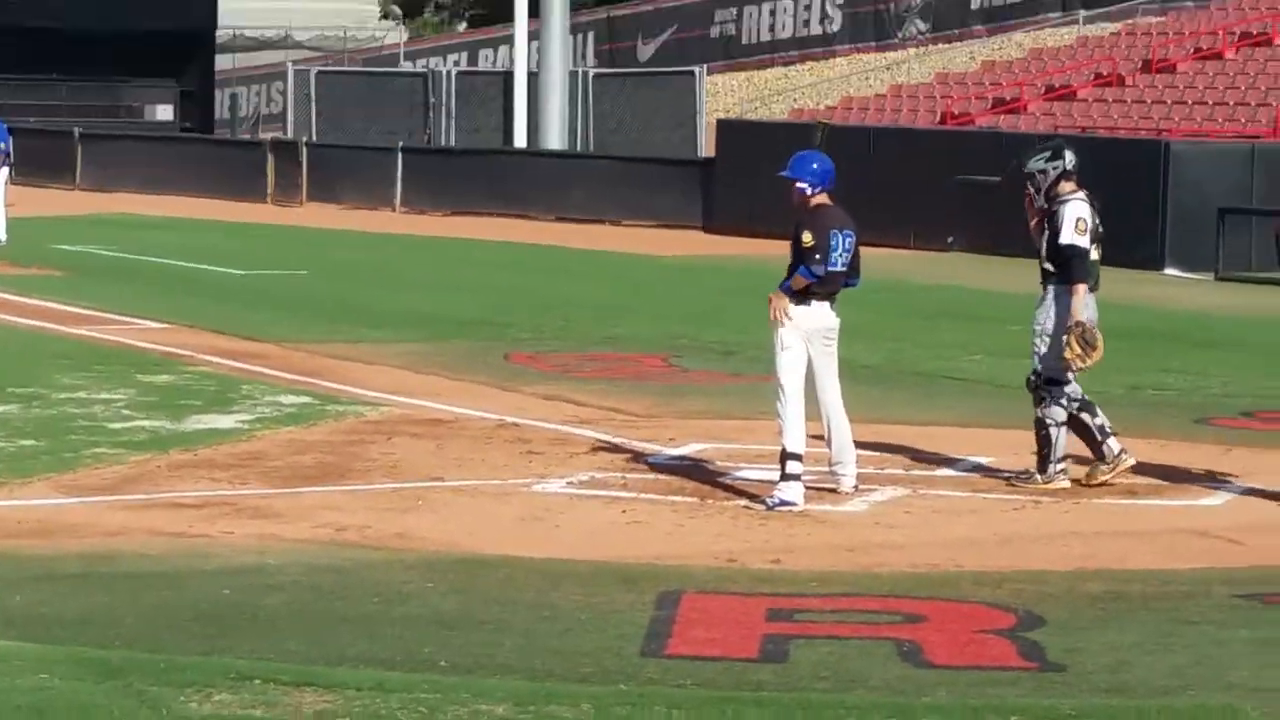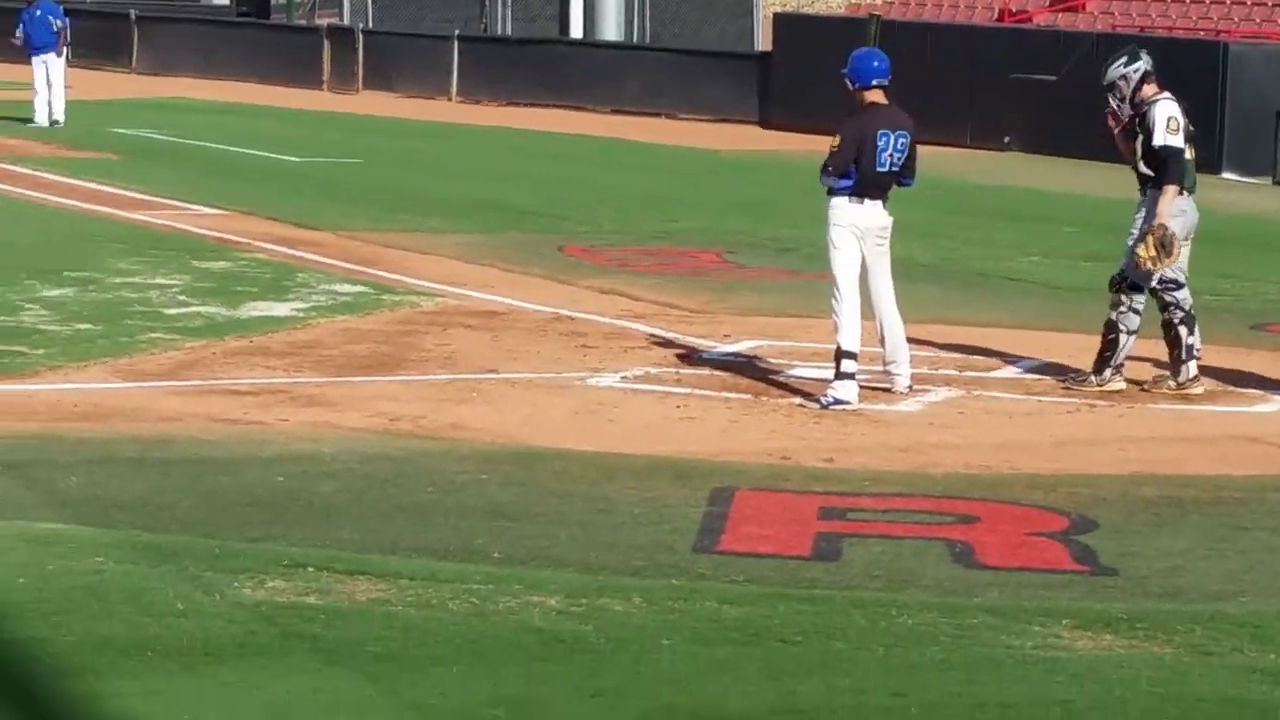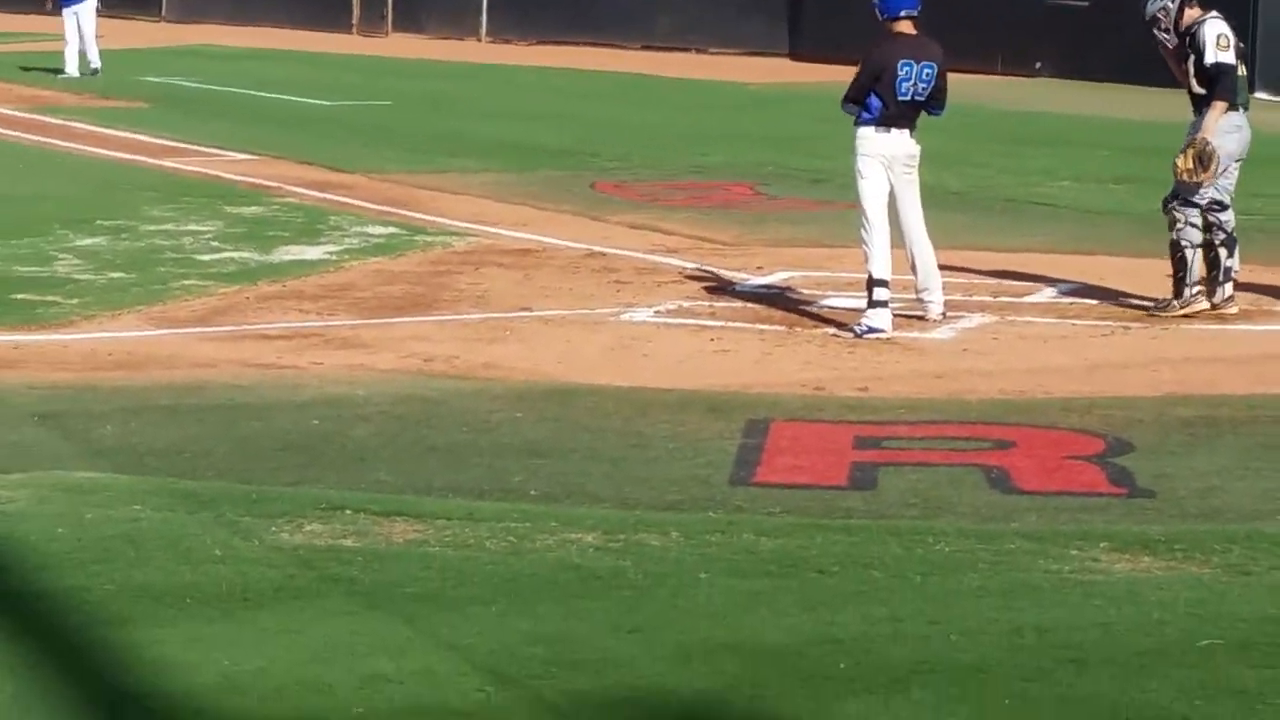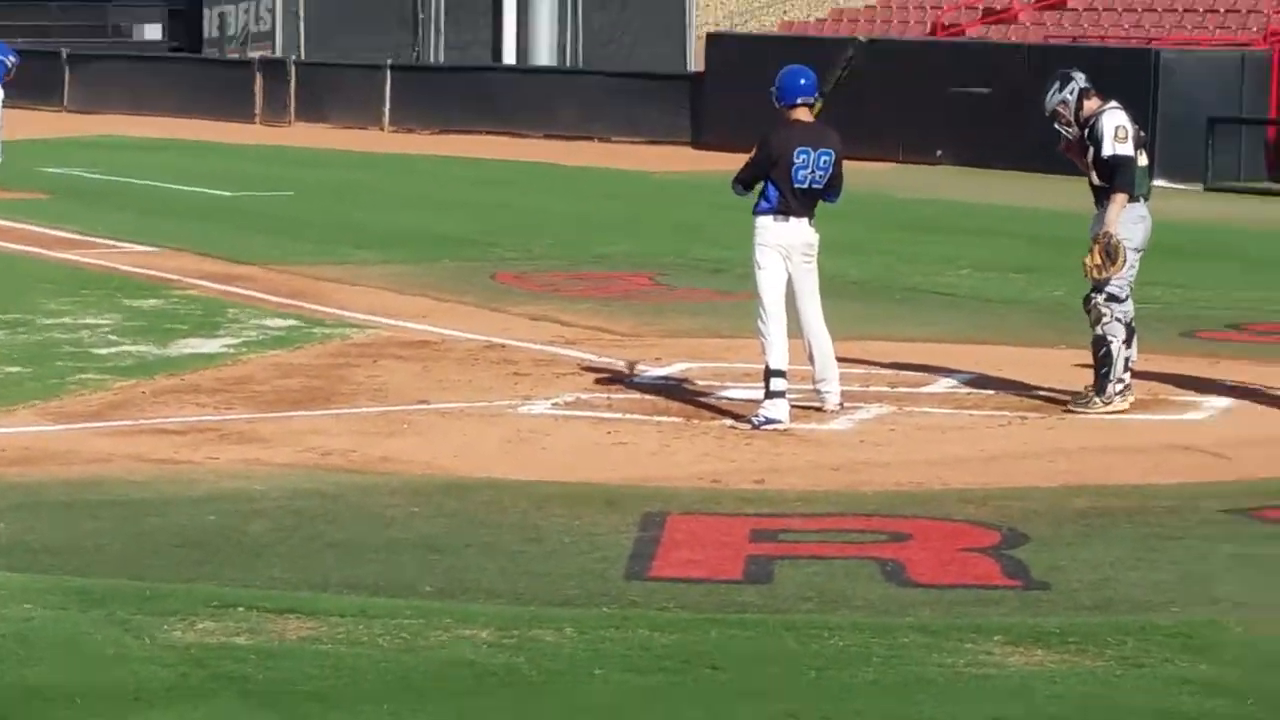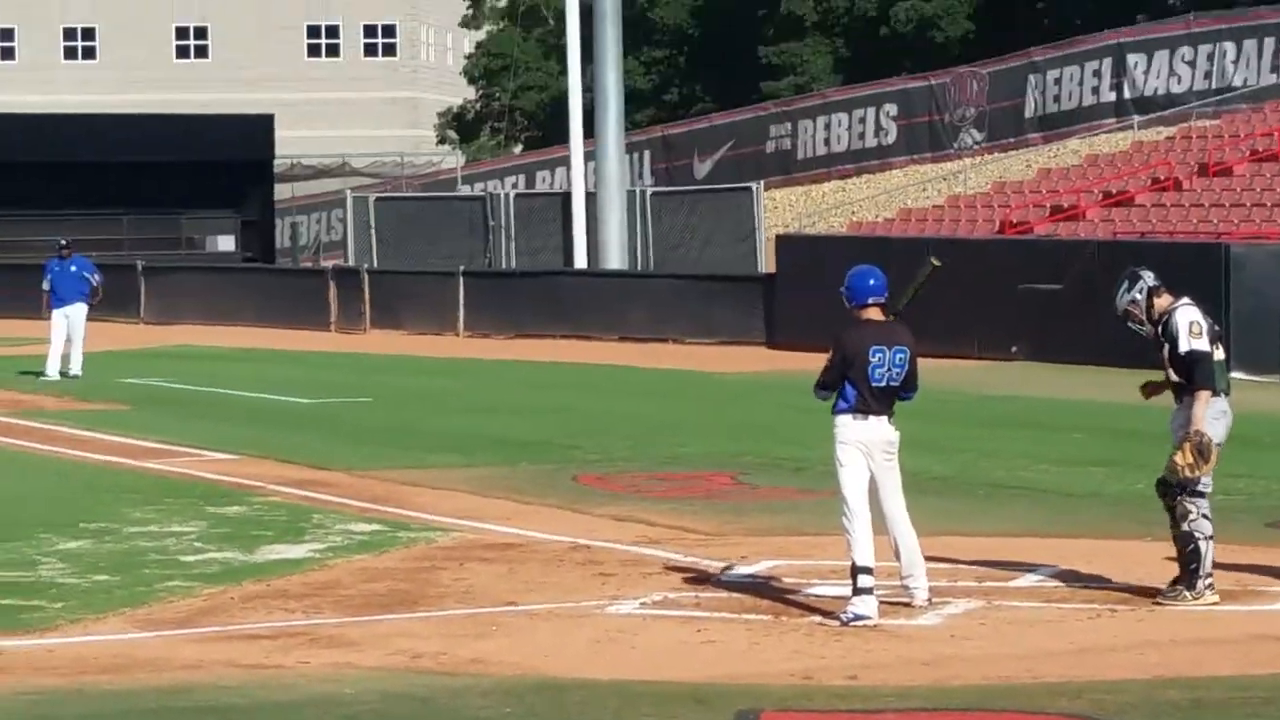
dt=0.3s
person 1, frame 1
left shoulder: (811, 218)
right shoulder: (845, 222)
left elbow: (814, 265)
right elbow: (852, 278)
left wrist: (782, 292)
left hip: (799, 312)
right hip: (828, 313)
left knee: (791, 396)
right knee: (830, 393)
left ankle: (791, 486)
right ankle: (846, 474)
person 1, frame 2
left shoulder: (858, 121)
right shoulder: (904, 122)
left elbow: (831, 175)
right elbow: (906, 178)
left wrist: (839, 169)
left hip: (848, 211)
right hip: (879, 213)
left knee: (846, 294)
right knee: (882, 291)
left ankle: (846, 384)
right ankle: (900, 374)
person 1, frame 3
left shoulder: (882, 51)
right shoulder: (934, 53)
left elbow: (850, 104)
right elbow: (936, 108)
left hip: (874, 141)
right hip: (907, 142)
left knee: (876, 225)
right knee: (913, 221)
left ankle: (879, 314)
right ankle: (933, 301)
person 1, frame 4
left shoulder: (776, 137)
right shoulder: (831, 139)
left elbow: (741, 185)
right elbow: (832, 194)
left hip: (772, 229)
right hip: (806, 230)
left knee: (772, 313)
right knee: (811, 309)
left ankle: (777, 404)
right ankle: (830, 391)
person 1, frame 5
left shoulder: (850, 337)
right shoulder: (904, 337)
left elbow: (823, 390)
right elbow: (909, 392)
left hip: (853, 428)
right hip: (886, 428)
left knee: (856, 511)
right knee: (895, 506)
left ankle: (864, 600)
right ankle: (918, 587)
person 2, frame 1
left shoulder: (1072, 208)
right shoulder: (1067, 207)
left elbow: (1078, 263)
right elbow: (1053, 253)
left wrist: (1076, 312)
right wrist: (1036, 222)
left hip: (1065, 301)
right hip: (1066, 301)
left knee: (1048, 384)
right knee: (1061, 384)
left ankle: (1051, 470)
right ankle: (1111, 453)
person 2, frame 2
left shoulder: (1162, 109)
right shoulder: (1151, 112)
left elbow: (1175, 165)
right elbow: (1143, 161)
left wrist: (1161, 214)
right wrist: (1121, 132)
left hip: (1165, 207)
right hip: (1177, 209)
left knee: (1131, 285)
right knee: (1172, 289)
left ankle: (1107, 371)
right ankle: (1186, 374)
person 2, frame 3
left shoulder: (1212, 30)
right shoulder: (1195, 35)
left elbow: (1225, 85)
left wrist: (1205, 130)
right wrist: (1173, 58)
left hip: (1221, 128)
right hip: (1228, 130)
left knee: (1183, 202)
right knee: (1217, 209)
left ankle: (1188, 292)
right ankle: (1222, 293)
person 2, frame 4
left shoulder: (1110, 119)
right shoulder: (1099, 123)
left elbow: (1124, 173)
left wrist: (1110, 224)
right wrist: (1079, 156)
left hip: (1123, 217)
right hip: (1120, 218)
left knee: (1104, 299)
right knee: (1116, 299)
left ankle: (1111, 391)
right ankle: (1120, 381)
person 2, frame 5
left shoulder: (1184, 316)
right shoulder: (1174, 319)
left elbow: (1203, 369)
left wrist: (1197, 422)
right wrist: (1163, 385)
left hip: (1203, 413)
right hip: (1195, 413)
left knee: (1190, 495)
right knee: (1172, 489)
left ankle: (1199, 585)
right ankle: (1193, 573)
